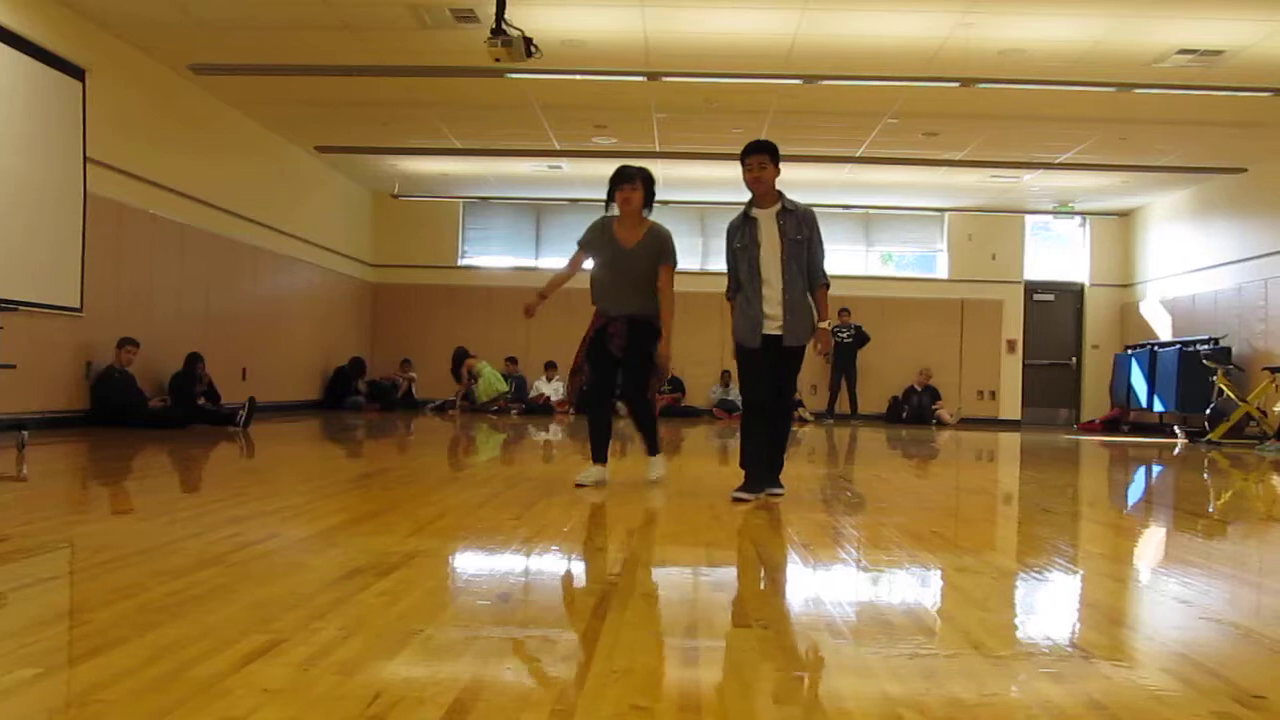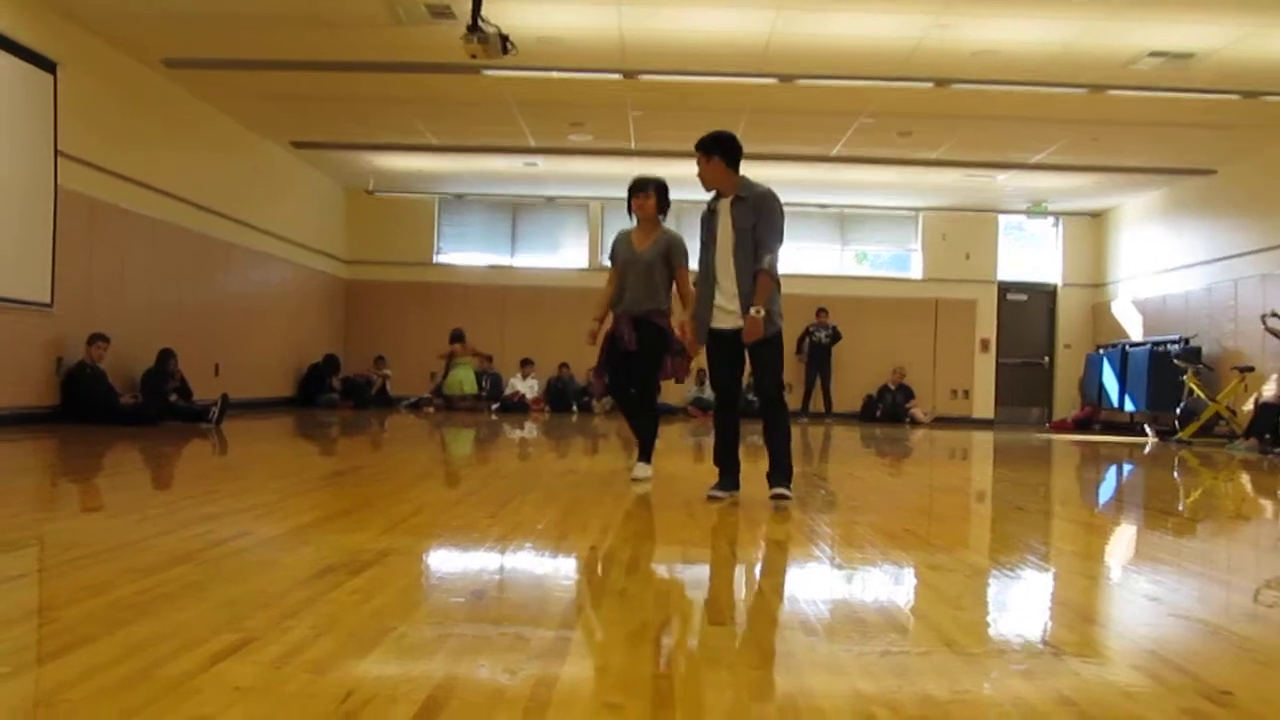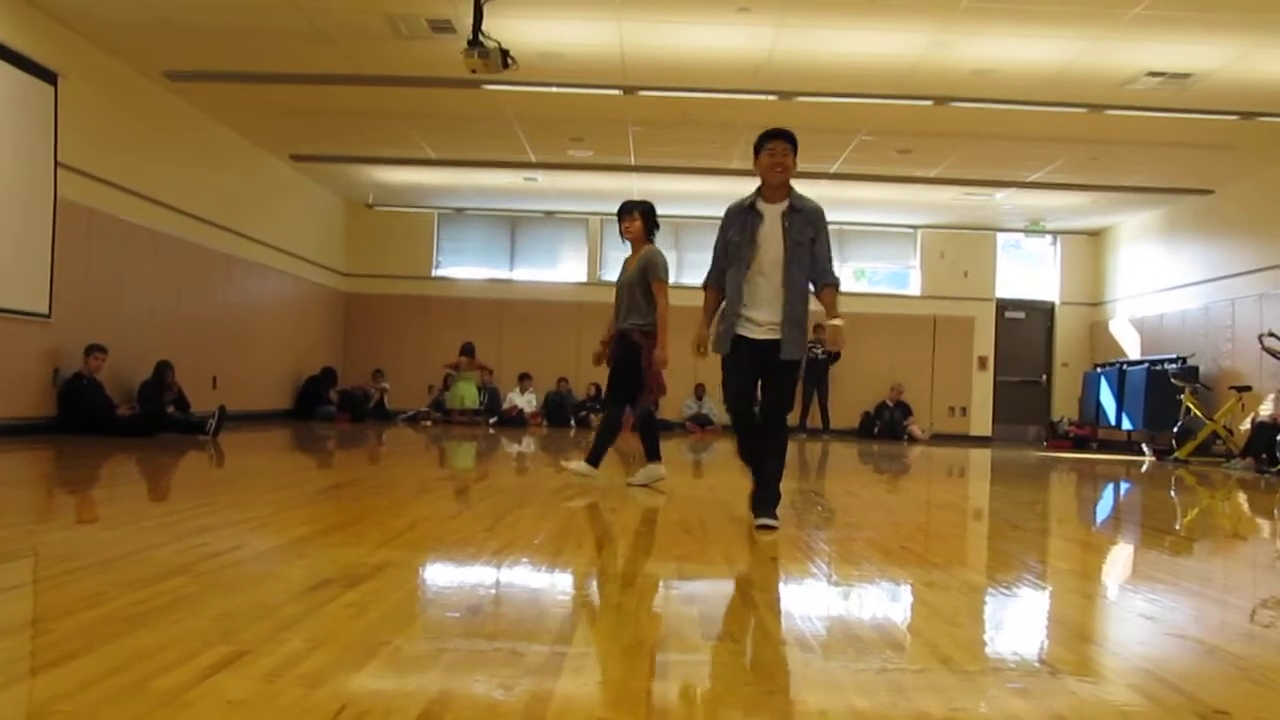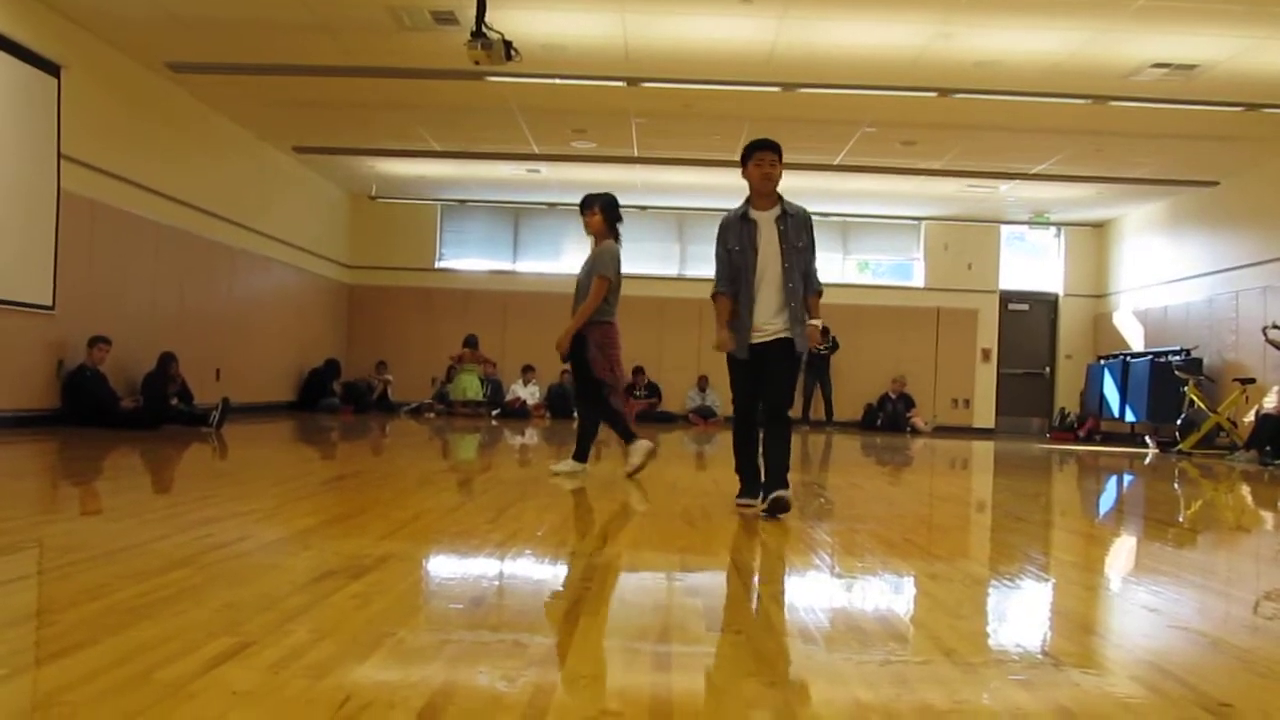
dt=0.7s
person 1, frame 1
left shoulder: (803, 217)
right shoulder: (737, 227)
left elbow: (817, 276)
right elbow: (733, 286)
left wrist: (823, 323)
right wrist: (735, 331)
left hip: (792, 330)
right hip: (752, 331)
left knee: (782, 404)
right knee: (754, 403)
left ankle: (773, 473)
right ankle: (753, 477)
person 1, frame 2
left shoulder: (763, 200)
right shoulder: (710, 213)
left elbow: (767, 260)
left wrist: (757, 311)
right wrist: (694, 320)
left hip: (760, 321)
right hip: (719, 324)
left knee: (770, 395)
right knee: (725, 400)
left ankle: (780, 477)
right ankle: (727, 476)
person 1, frame 3
left shoulder: (811, 215)
right shoulder: (737, 214)
left elbow: (823, 273)
right elbow: (717, 274)
left wrist: (833, 318)
right wrist: (706, 324)
left hip: (786, 336)
right hip: (740, 332)
left knee: (775, 419)
right knee: (738, 407)
left ankle: (766, 503)
right ankle: (759, 470)
person 1, frame 4
left shoulder: (800, 220)
right shoulder: (731, 225)
left elbow: (809, 277)
right elbow: (724, 284)
left wrist: (814, 319)
right wrist: (722, 329)
left hip: (786, 335)
right hip: (744, 337)
left knee: (777, 411)
right knee: (746, 412)
left ankle: (776, 487)
right ankle: (749, 484)
person 2, frame 1
left shoulder: (660, 237)
right shoulder: (600, 229)
left elbow: (666, 289)
right elbow: (572, 267)
left wrist: (666, 337)
right wrist: (541, 296)
left hip: (643, 326)
right hip: (605, 324)
left knee: (635, 394)
right knee: (598, 394)
left ankle: (655, 454)
right ankle: (598, 465)
person 2, frame 2
left shoulder: (670, 241)
right shoulder: (621, 240)
left elbow: (683, 288)
right elbow: (611, 283)
left wrist: (689, 324)
right wrist: (598, 318)
left hip: (652, 324)
right hip: (622, 324)
left knee: (645, 391)
right knee: (617, 388)
left ankle: (645, 460)
right ankle: (644, 441)
person 2, frame 3
left shoulder: (653, 257)
right shoulder: (628, 261)
left elbow: (662, 304)
left wrist: (661, 345)
right wrist: (605, 342)
left hip: (640, 340)
right hip: (625, 339)
left knee: (615, 401)
right knee: (640, 404)
left ankle: (592, 462)
right ankle: (654, 464)
person 2, frame 4
left shoulder: (607, 250)
right shoulder: (599, 250)
left elbow: (594, 299)
left wrist: (567, 333)
right wrist: (571, 332)
left hip: (595, 333)
right hip: (589, 333)
left knee: (589, 397)
right knee: (597, 397)
left ankle: (580, 458)
right ankle: (635, 443)
